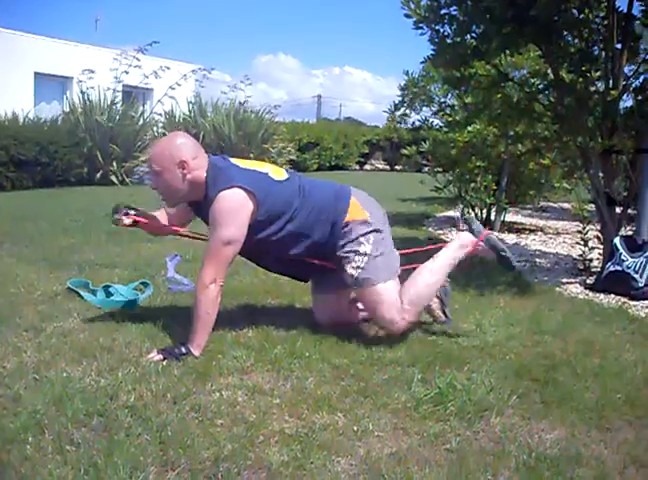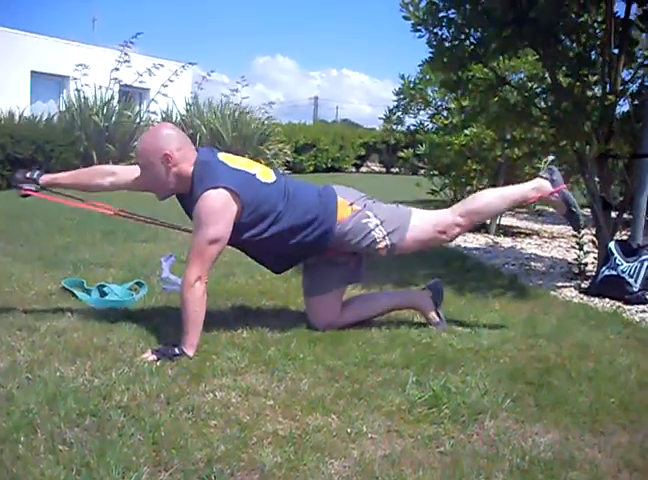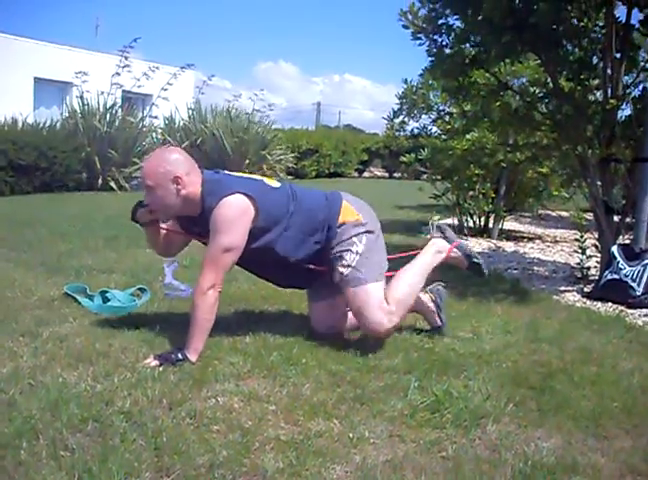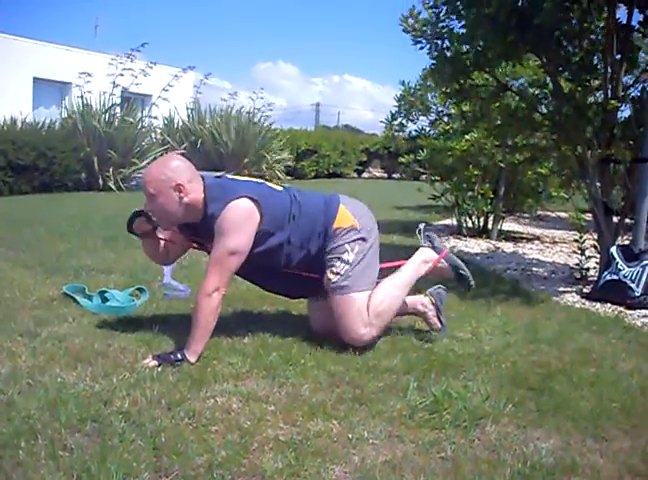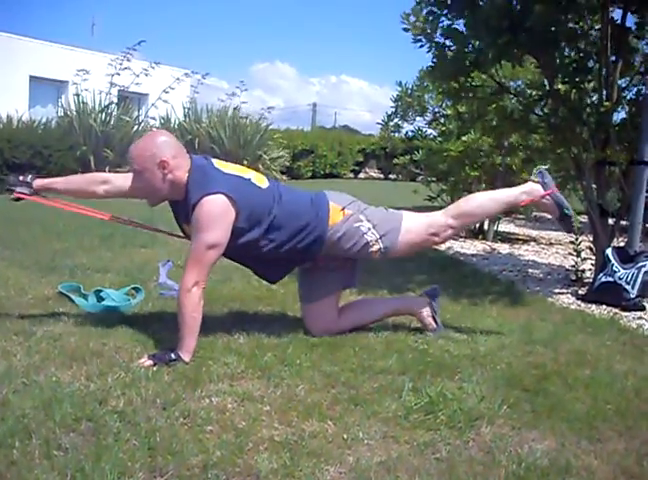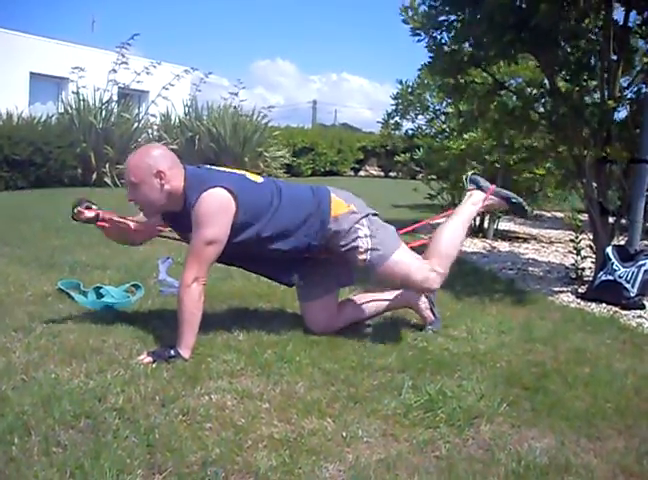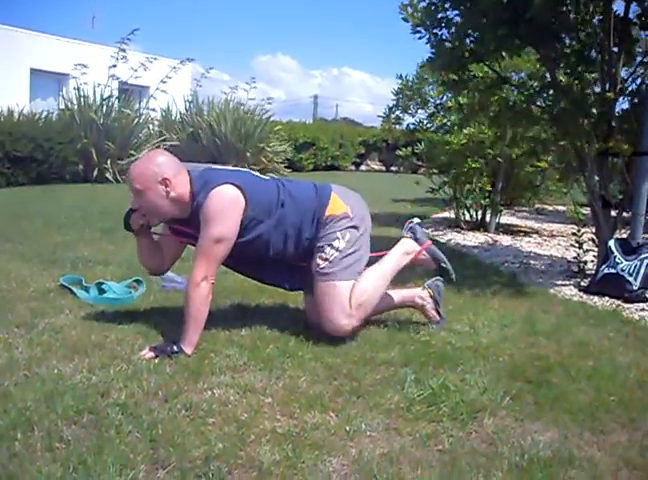
dt=0.5s
person 1, frame 1
left shoulder: (227, 198)
right shoulder: (203, 183)
left elbow: (210, 280)
right elbow: (169, 221)
left wrist: (192, 347)
right wrist: (139, 219)
left hip: (351, 221)
right hip: (336, 228)
left knee: (394, 321)
right knee: (329, 316)
left ankle: (461, 244)
right ankle: (423, 298)
person 1, frame 2
left shoulder: (213, 196)
right shoulder: (191, 164)
left elbow: (195, 280)
right elbow: (109, 175)
left wrist: (186, 347)
right wrist: (43, 179)
left hip: (344, 220)
right hip: (327, 231)
left knee: (450, 224)
right knee: (325, 320)
left ankle: (543, 187)
right ankle: (419, 298)
person 1, frame 3
left shoulder: (230, 206)
right shoulder: (189, 206)
left elbow: (209, 286)
right elbow: (165, 249)
left wrist: (189, 353)
right wrist: (148, 223)
left hip: (349, 221)
right hip: (328, 236)
left knee: (378, 323)
right knee: (325, 325)
left ankle: (437, 248)
right ankle: (423, 299)
person 1, frame 4
left shoulder: (234, 211)
right shoulder: (188, 212)
left elbow: (213, 290)
right elbow: (163, 257)
left wrist: (188, 354)
right wrist: (145, 232)
left hip: (345, 225)
right hip: (329, 233)
left knee: (358, 332)
right knee: (323, 325)
left ankle: (424, 258)
right ankle: (422, 303)
person 1, frame 5
left shoulder: (211, 203)
right shoulder: (181, 174)
left elbow: (193, 284)
right elbow: (103, 183)
left wrist: (183, 352)
left hip: (337, 224)
right hip: (320, 237)
left knee: (441, 225)
right knee: (321, 325)
left ankle: (535, 190)
right ankle: (417, 305)
person 1, frame 6
left shoulder: (210, 200)
right shoulder: (170, 199)
left elbow: (193, 281)
right elbow: (134, 234)
left wrist: (182, 350)
right wrist: (101, 221)
left hip: (336, 219)
right hip: (317, 242)
left knee: (428, 274)
right knee: (321, 323)
left ankle: (477, 197)
right ankle: (411, 301)
person 1, frame 7
left shoulder: (219, 198)
right shoulder: (179, 208)
left elbow: (202, 279)
right elbow: (157, 265)
left wrist: (184, 346)
right wrist: (141, 231)
left hip: (337, 213)
right hip: (317, 227)
left knee: (340, 322)
right knee: (320, 318)
left ankle: (409, 248)
right ankle: (420, 295)
